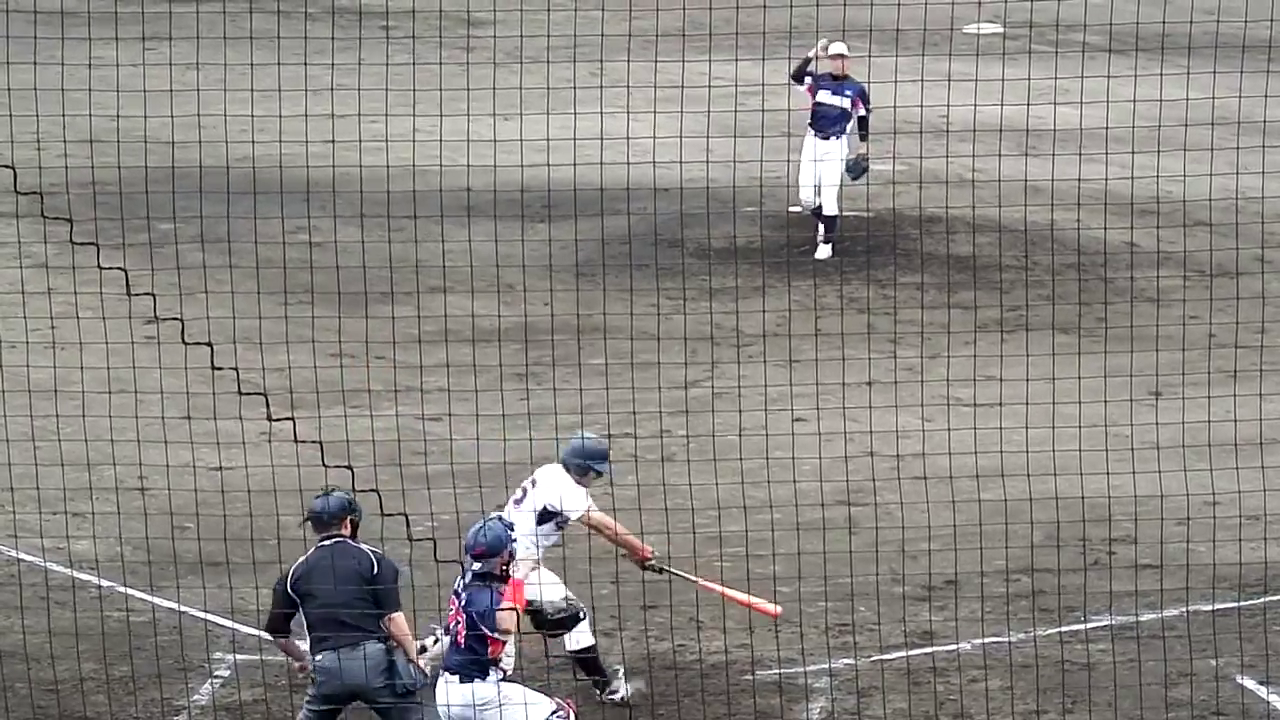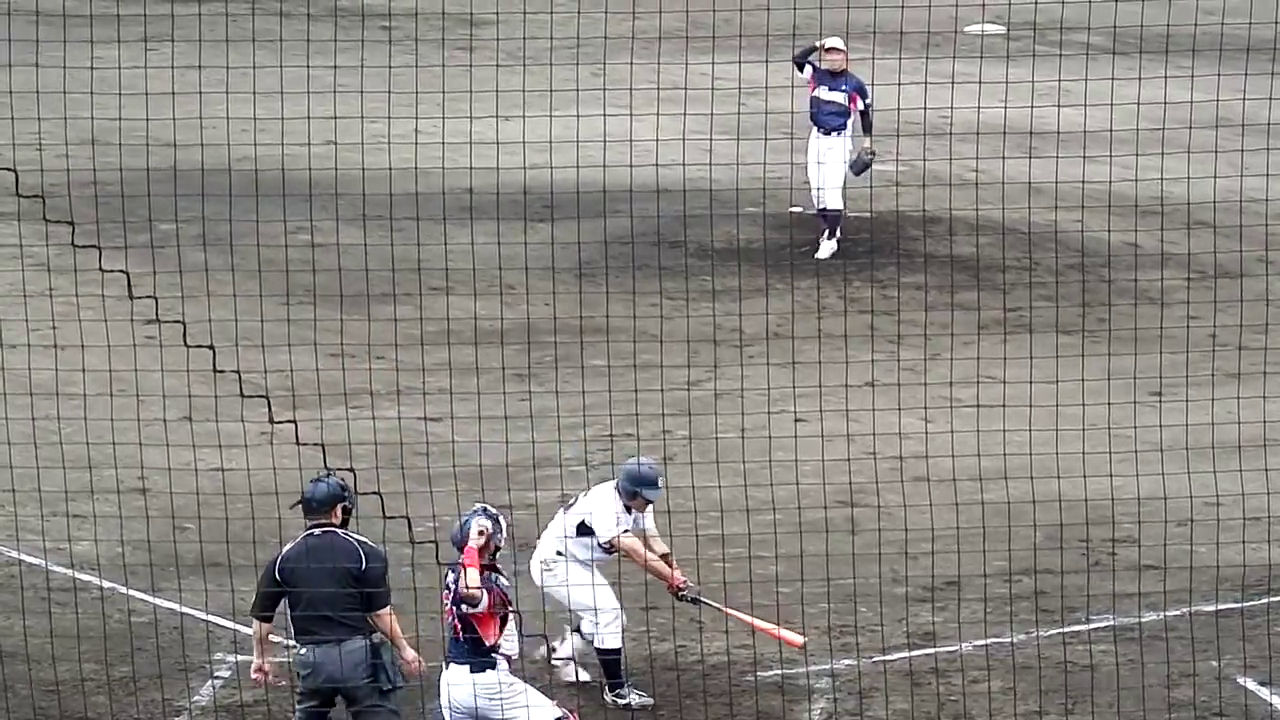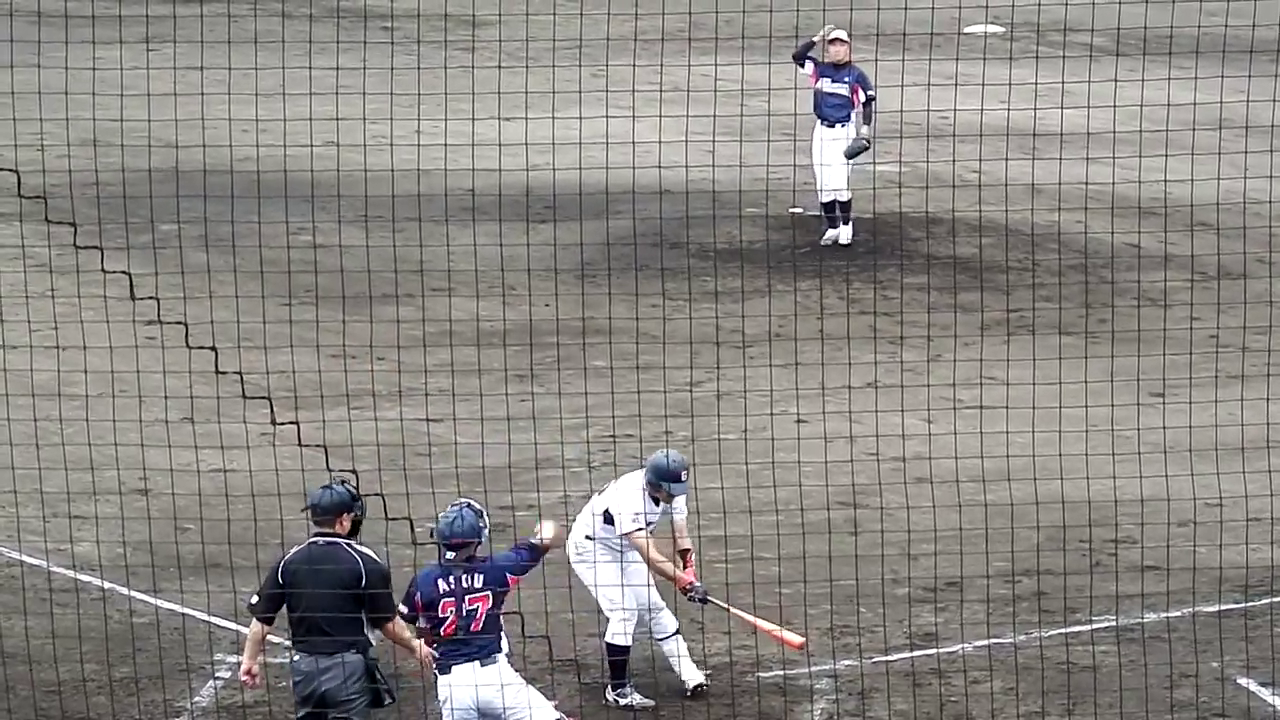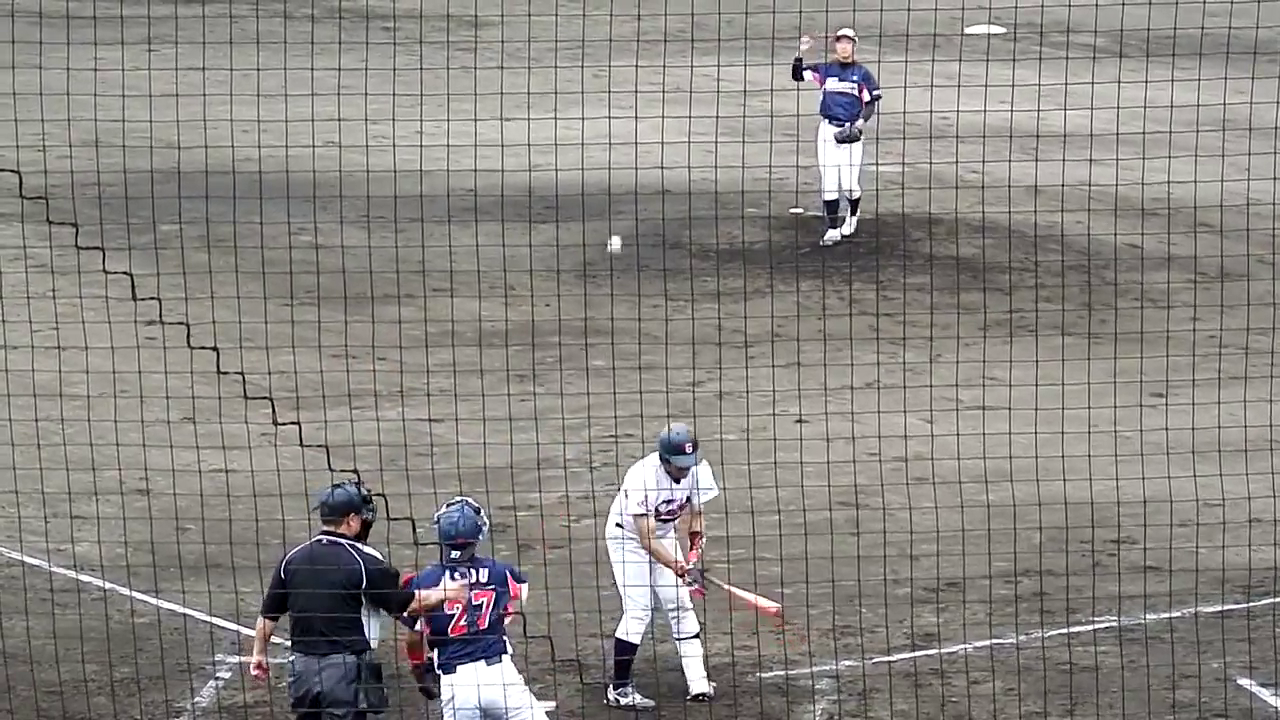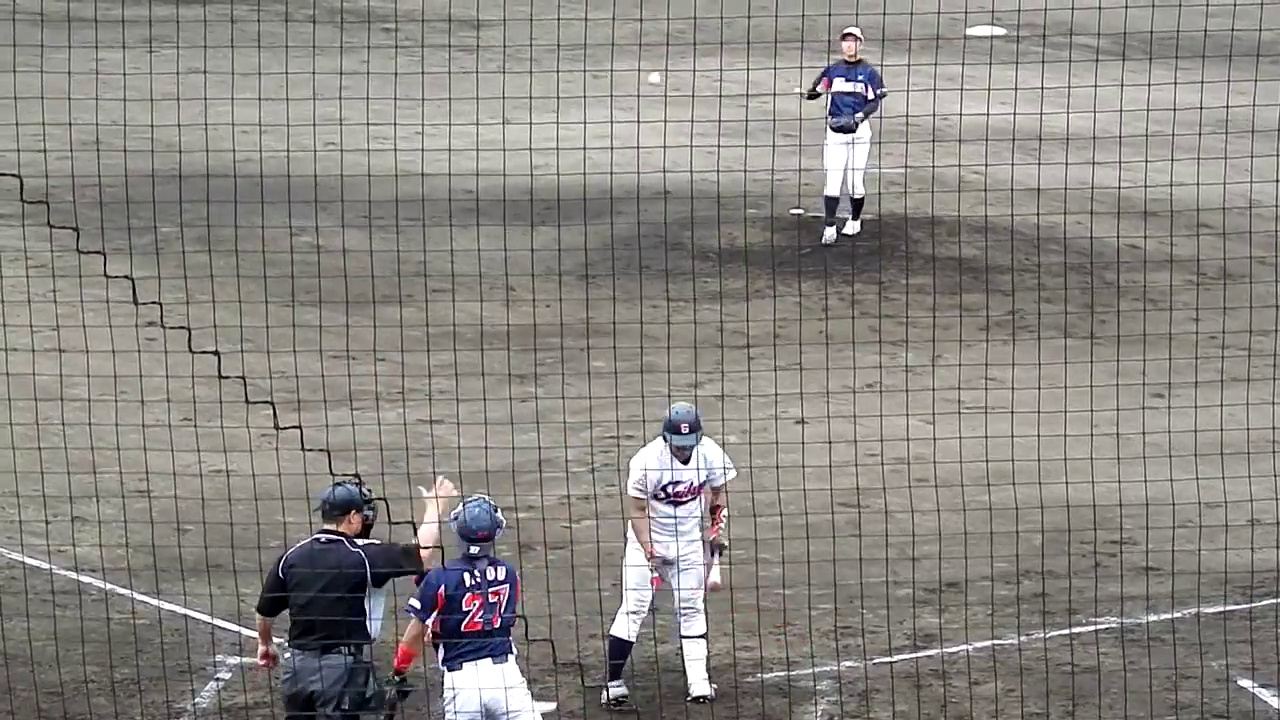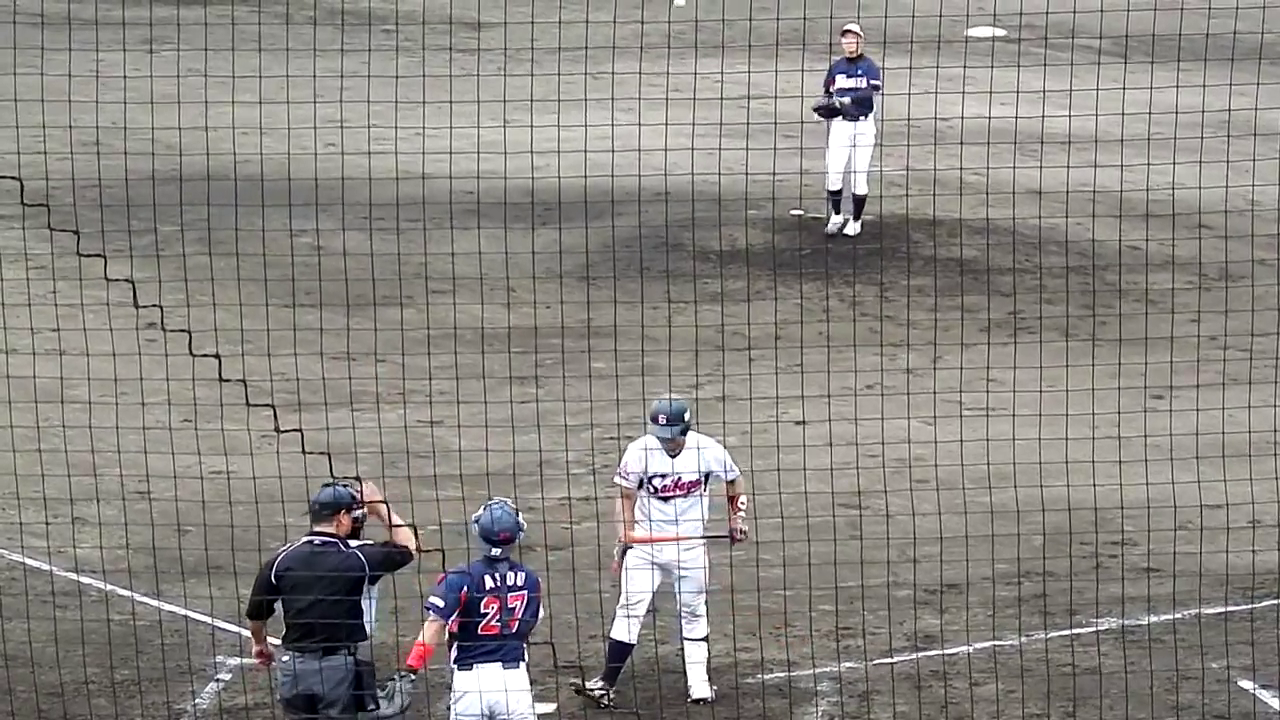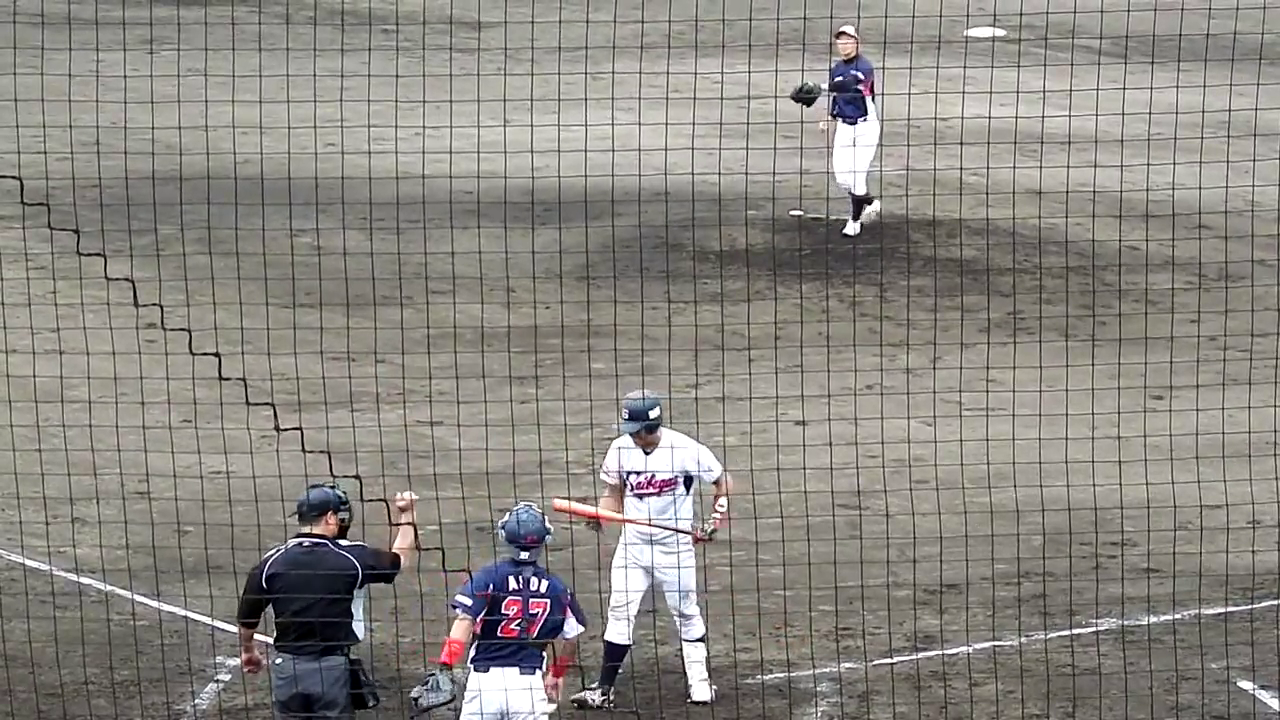
dt=0.2s
person 1, frame 1
left shoulder: (556, 475)
right shoulder: (560, 487)
left elbow: (603, 521)
right elbow: (601, 524)
left wrist: (636, 549)
right wrist: (640, 549)
right hip: (519, 561)
right knee: (573, 616)
right ankle: (607, 685)
person 1, frame 2
left shoulder: (638, 500)
right shoulder: (604, 508)
left elbow: (653, 541)
right elbow: (638, 554)
left wrist: (675, 573)
right wrist: (674, 581)
left hip: (583, 560)
right hip: (556, 562)
left knee: (607, 611)
right knee: (608, 614)
left ankle: (562, 653)
right ankle: (616, 690)
person 1, frame 3
left shoulder: (674, 491)
right shoulder: (627, 496)
left elbow: (682, 535)
right elbow: (649, 554)
left wrist: (689, 574)
right wrist: (682, 581)
left hip: (623, 550)
right hip: (591, 548)
left knee: (654, 606)
right knee: (623, 610)
left ankle: (688, 674)
right ankle: (618, 689)
person 1, frame 4
left shoulder: (699, 470)
right shoulder: (643, 476)
left elbow: (695, 516)
right elbow: (645, 536)
left wrist: (694, 555)
right wrist: (678, 567)
left hip: (666, 541)
right hip: (627, 539)
left knee: (681, 606)
right knee: (638, 608)
left ankle: (697, 681)
right ankle: (620, 688)
person 1, frame 5
left shoulder: (711, 453)
right shoulder: (647, 459)
left elbow: (718, 492)
right elbow: (638, 511)
left wrist: (716, 529)
right wrist: (650, 553)
left hip: (689, 541)
right hip: (647, 540)
left knee: (691, 607)
right knee: (634, 606)
left ankle: (698, 680)
right ankle: (614, 682)
person 1, frame 6
left shoulder: (707, 450)
right shoulder: (638, 451)
left elbow: (735, 481)
right elbow: (626, 497)
left wrist: (739, 517)
right wrist: (623, 541)
left hip: (689, 545)
right hip: (645, 544)
left knee: (694, 611)
right knee: (629, 609)
left ankle: (699, 681)
right ankle: (606, 684)
person 1, frame 7
left shoulder: (684, 450)
right shoulder: (619, 449)
left elbow: (723, 483)
right elbow: (615, 494)
left wrist: (714, 521)
left hip: (673, 547)
right hip: (632, 544)
left knee: (685, 612)
right knee: (620, 611)
left ankle: (699, 679)
right ankle: (604, 689)
person 2, frame 1
left shoulder: (298, 570)
right shoulder: (372, 559)
left elbow: (278, 630)
right elbow: (391, 617)
left wrist: (301, 658)
right wrist: (413, 656)
left hip: (327, 666)
right hip: (374, 660)
person 2, frame 2
left shoulder: (286, 557)
right shoulder: (361, 550)
left elbow: (262, 615)
right elbow: (380, 611)
left wrist: (261, 657)
right wrist: (404, 648)
left hip: (312, 658)
right hip: (356, 653)
person 2, frame 3
left shoulder: (289, 561)
right shoulder: (363, 562)
left elbow: (261, 616)
right elbow: (386, 620)
left wrist: (251, 659)
right wrist: (414, 645)
left hip: (304, 666)
right hip: (348, 666)
person 2, frame 4
left shoulder: (293, 558)
right shoulder: (363, 562)
left elbow: (268, 614)
right elbow: (407, 604)
left wrist: (259, 653)
right wrist: (443, 592)
left hip: (301, 666)
right hip: (344, 669)
person 2, frame 5
left shoulder: (292, 557)
right shoulder: (366, 556)
left elbow: (266, 611)
right elbow: (422, 554)
left wrist: (265, 644)
right wrist: (433, 505)
left hip: (298, 665)
right hip: (341, 667)
person 2, frame 6
left shoulder: (282, 559)
right shoulder: (357, 557)
left elbow: (256, 614)
right elbow: (408, 547)
left wrist: (260, 643)
right wrist: (380, 506)
left hip: (294, 667)
right hip: (337, 668)
person 2, frame 7
left shoulder: (271, 563)
right shoulder: (350, 558)
left elbow: (246, 620)
right elbow: (399, 558)
left wrist: (248, 651)
right wrist: (406, 515)
left hip: (287, 669)
right hip: (333, 669)
person 3, frame 1
left shoulder: (856, 89)
right shoulder: (818, 80)
left elbow: (863, 118)
right elbow: (795, 75)
left wrist: (863, 148)
right wrist: (812, 55)
left hip: (836, 146)
right hip: (813, 142)
left knee: (828, 197)
right knee: (807, 197)
left ankle: (826, 243)
right ankle: (823, 223)
person 3, frame 2
left shoulder: (854, 83)
right shoulder: (817, 75)
left elbow: (865, 112)
right elbow: (797, 59)
left wrist: (867, 142)
right wrist: (819, 45)
left hip: (840, 141)
right hip: (817, 138)
left knee: (833, 190)
right knee: (817, 192)
left ankle: (832, 240)
right ankle: (830, 229)
person 3, frame 3
left shoulder: (857, 75)
right shoulder: (821, 69)
left elbow: (868, 104)
right elbow: (797, 58)
left wrist: (865, 129)
right wrist: (817, 39)
left hip: (844, 133)
right hip: (822, 132)
left knee: (839, 183)
right knee: (823, 185)
left ankle: (846, 224)
right ankle: (832, 227)
person 3, frame 4
left shoulder: (863, 73)
right shoulder: (826, 69)
left elbow: (871, 104)
right elbow: (798, 75)
left wrist: (861, 122)
right wrist: (800, 54)
left hip: (851, 132)
right hip: (828, 130)
left knee: (850, 183)
right knee: (828, 182)
left ankle: (852, 216)
right ankle: (833, 229)
person 3, frame 5
left shoulder: (869, 72)
right shoulder: (832, 69)
left elbow: (875, 103)
right elbow: (817, 91)
left wrist: (859, 116)
right wrist: (807, 94)
left hip: (859, 131)
right hip: (835, 130)
left knee: (856, 180)
right knee: (833, 179)
left ankle: (855, 221)
right ankle: (830, 228)
person 3, frame 6
left shoulder: (870, 67)
right shoulder: (836, 66)
left elbow: (871, 91)
right elbow: (829, 92)
left wrist: (848, 99)
left hip: (864, 127)
right hip: (839, 125)
left knee: (859, 177)
right knee: (833, 174)
left ankle: (855, 220)
right ankle: (836, 215)
person 3, frame 7
left shoulder: (864, 66)
right shoulder: (837, 67)
left elbow: (854, 81)
left wrist: (823, 86)
right wrist: (831, 117)
left hip: (866, 127)
right hip: (844, 128)
left knee: (856, 174)
right knee: (841, 176)
left ankle: (854, 221)
right ankle: (869, 203)
person 4, frame 1
left shoulder: (468, 580)
right shoulder: (485, 594)
right elbow: (506, 628)
right wrist: (519, 578)
left hip: (450, 688)
right hip: (479, 692)
person 4, frame 2
left shoulder: (456, 572)
right shoulder: (486, 582)
right elbow: (470, 593)
right wrist: (472, 546)
left hip: (452, 680)
right hip: (489, 682)
person 4, frame 3
left shoulder: (422, 581)
right shoulder: (495, 570)
left elbow: (411, 626)
right elbow: (547, 539)
left hip: (452, 682)
right hip: (496, 675)
person 4, frame 4
left shoulder: (424, 582)
right shoulder: (498, 572)
left elbow: (414, 638)
right elbow: (523, 591)
left wrist: (420, 668)
left hip: (456, 682)
right hip: (500, 674)
person 4, frame 5
left shoulder: (441, 577)
right shoulder: (509, 574)
left elbow: (416, 633)
left wrist: (398, 675)
left hip: (461, 681)
right hip: (505, 674)
person 4, frame 6
left shoulder: (461, 579)
right shoulder: (529, 579)
left elbow: (434, 628)
left wrist: (409, 672)
left hip: (469, 679)
right hip: (514, 678)
person 4, frame 7
left shoulder: (486, 578)
right shoulder: (557, 588)
left elbow: (463, 625)
right elbow: (570, 640)
left wrist: (445, 669)
right wrist: (556, 675)
left hip: (484, 681)
right hip: (527, 684)
